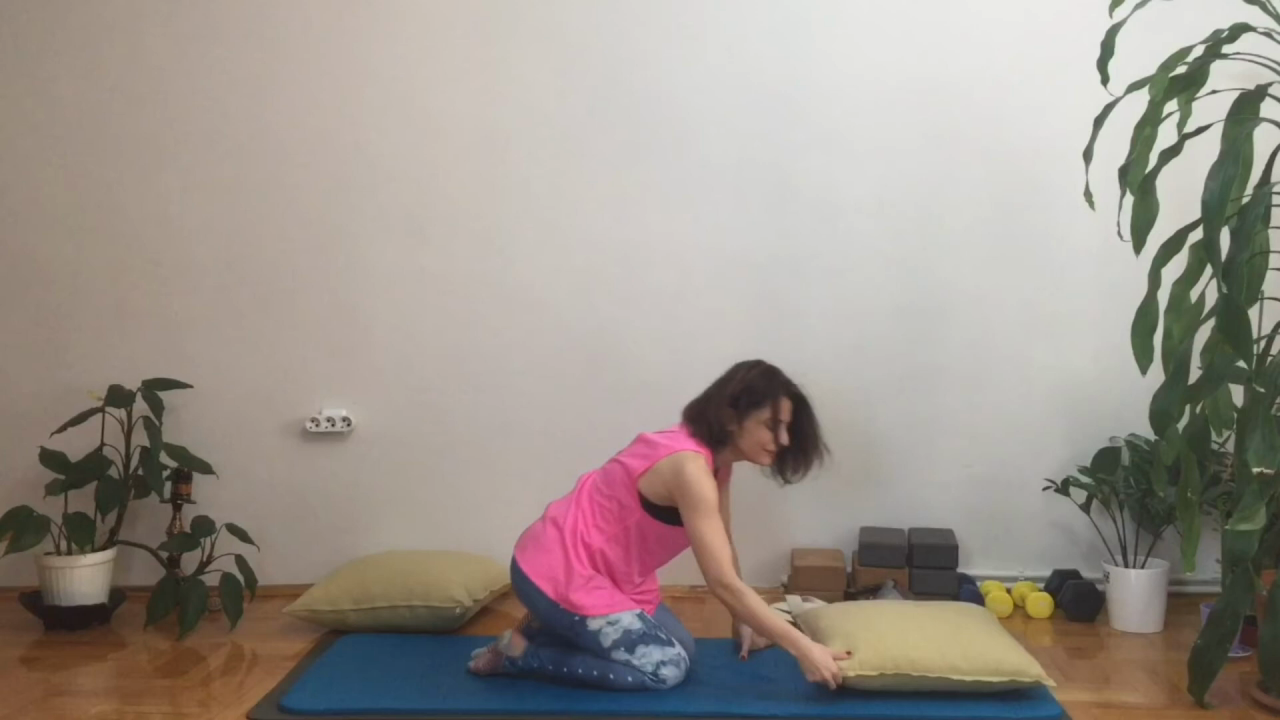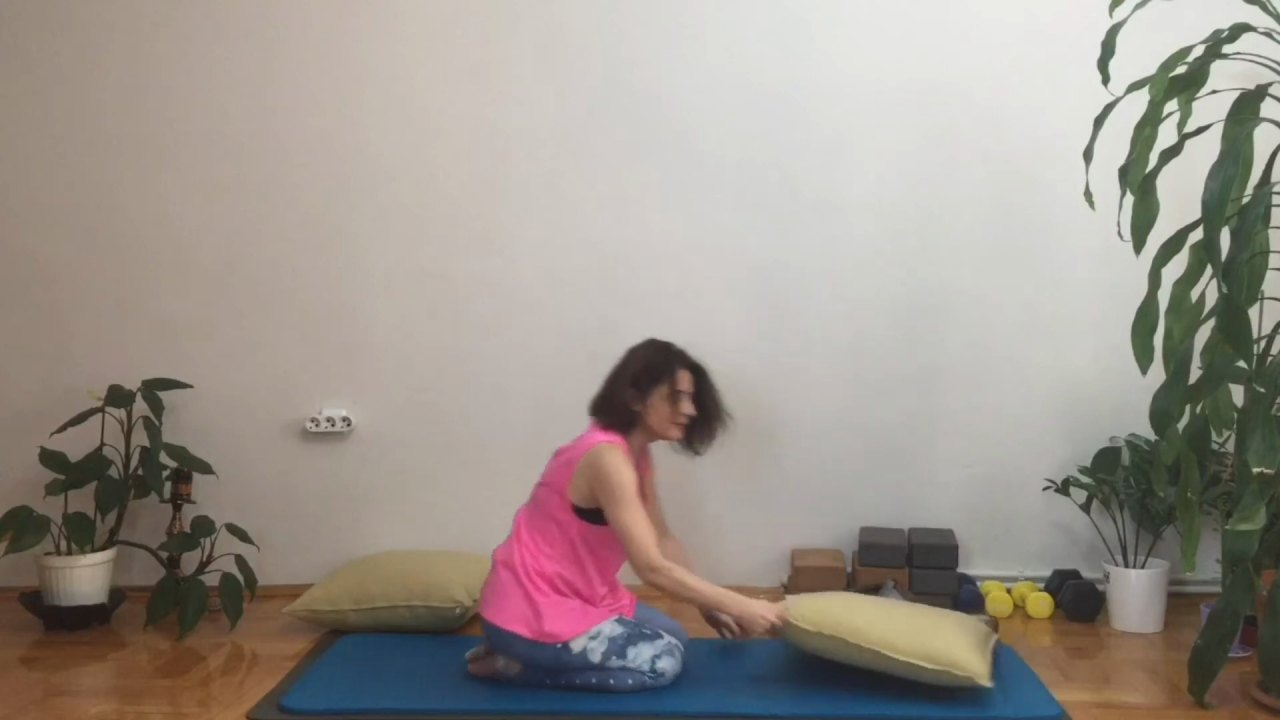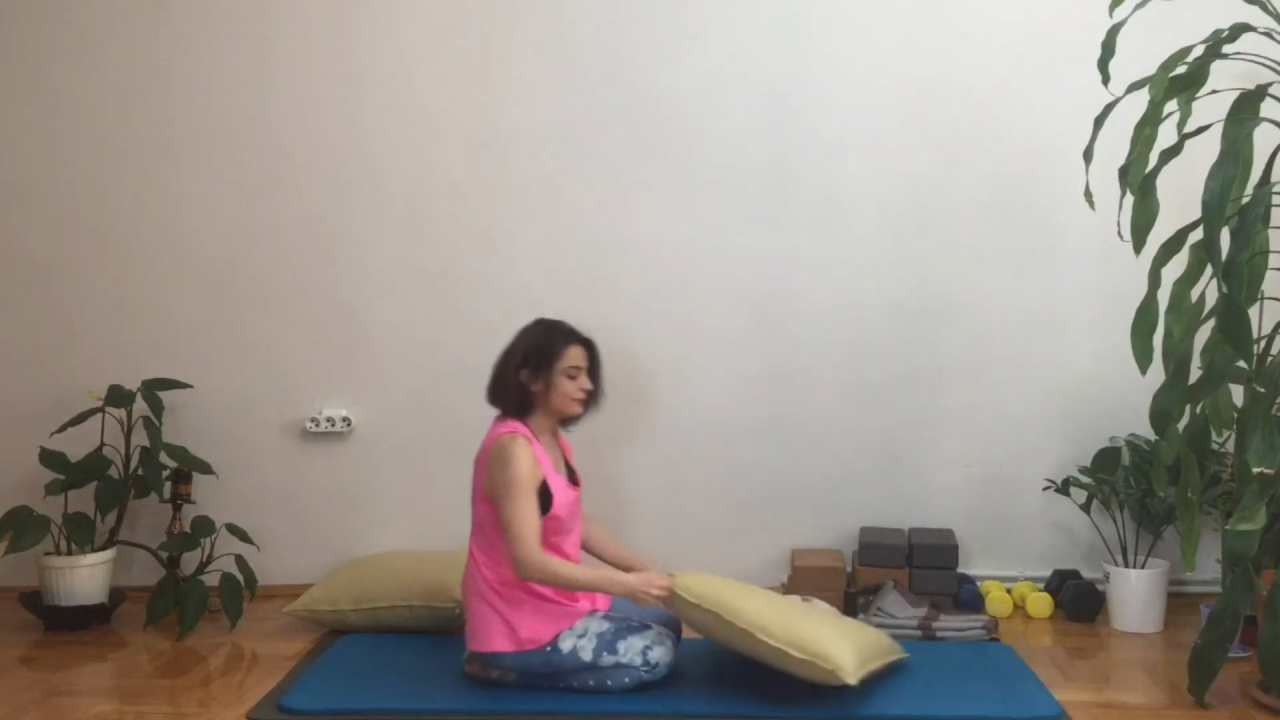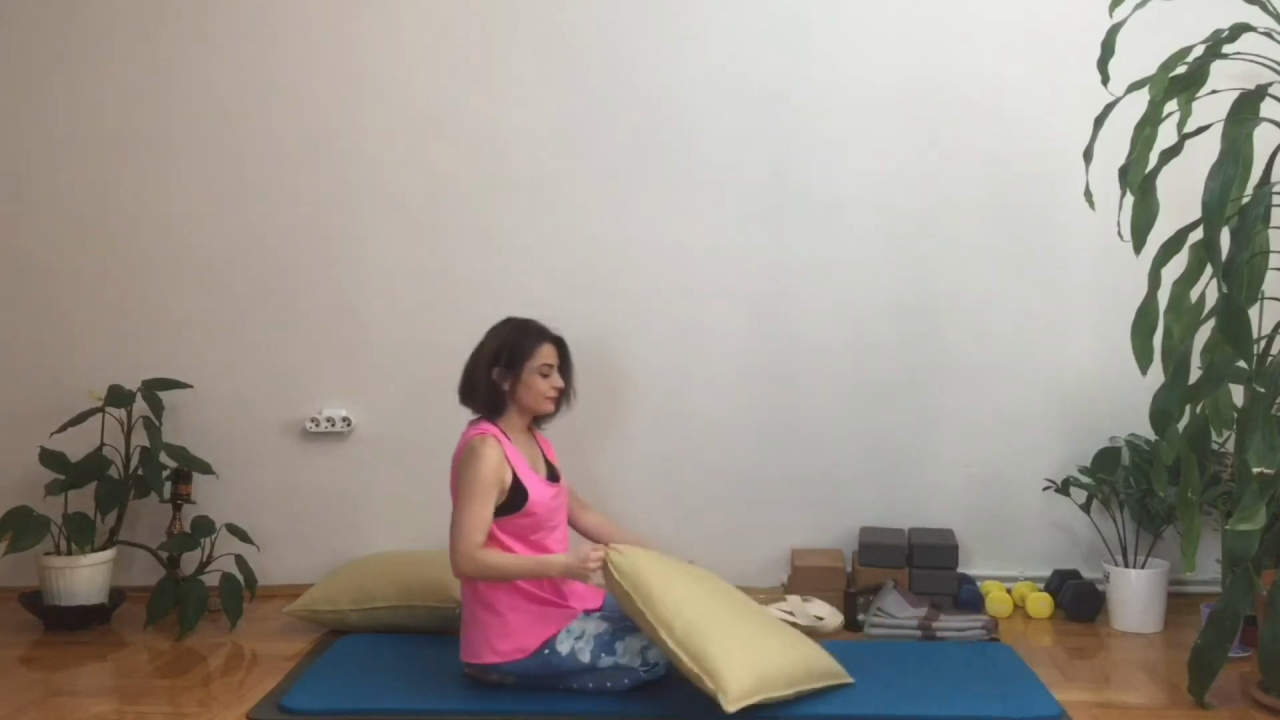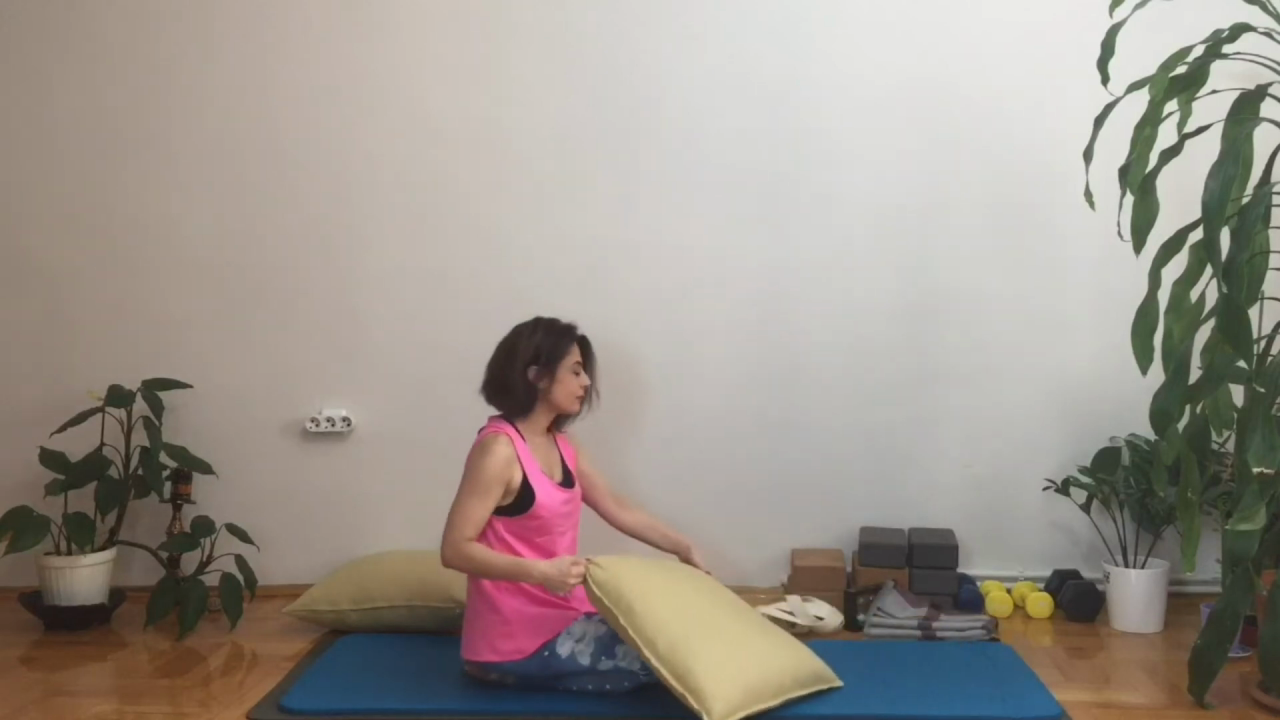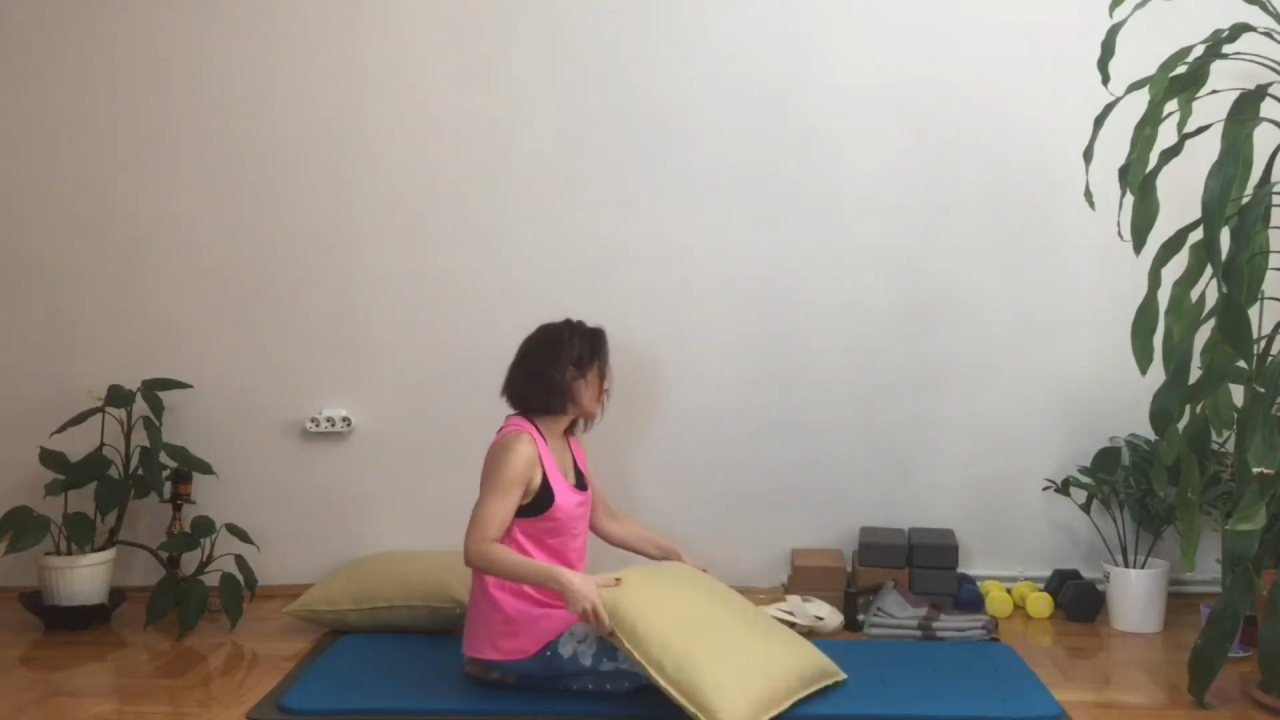
dt=0.3s
person 1, frame 1
left shoulder: (714, 459)
right shoulder: (690, 467)
left elbow: (722, 550)
right elbow: (723, 583)
left wrist: (743, 621)
right wrist: (804, 649)
left hip: (602, 573)
right hip: (558, 578)
left knee: (679, 647)
right knee: (667, 666)
left ankle: (548, 630)
right ankle: (520, 653)
person 1, frame 2
left shoulder: (635, 453)
right shoulder: (607, 459)
left elbow: (660, 535)
right elbow: (652, 568)
left wrist: (709, 605)
right wrist: (743, 607)
right hip: (531, 614)
left knee: (671, 637)
right knee: (662, 661)
left ankle: (532, 653)
right ankle: (517, 663)
person 1, frame 3
left shoulder: (553, 440)
right shoulder: (513, 448)
left elbow: (576, 524)
right elbow: (530, 562)
left wrist: (642, 570)
right wrist: (624, 584)
left hip: (555, 602)
right hip: (515, 626)
left knee: (664, 622)
right knee: (655, 654)
left ankle: (540, 658)
right ankle: (512, 667)
person 1, frame 4
left shoulder: (534, 440)
right shoulder: (484, 450)
left elbow: (579, 512)
right elbow: (468, 560)
right wrist: (563, 565)
left hip: (553, 603)
right hip: (512, 631)
right knee: (650, 653)
left ankle: (542, 661)
right ankle: (513, 670)
person 1, frame 5
left shoulder: (560, 443)
right shoulder: (498, 449)
left elbow: (616, 508)
right elbow: (455, 548)
left wrist: (683, 548)
right wrist: (536, 571)
left hip: (556, 606)
right hip: (512, 631)
right knee: (649, 658)
left ankle: (540, 667)
right ankle: (510, 670)
person 1, frame 6
left shoulder: (568, 444)
right shoulder: (518, 446)
left elbow: (607, 520)
right elbow: (479, 549)
left wrist: (673, 554)
right wrist: (562, 580)
left hip: (556, 609)
right hip: (516, 630)
left ankle: (544, 664)
right ankle: (513, 670)
